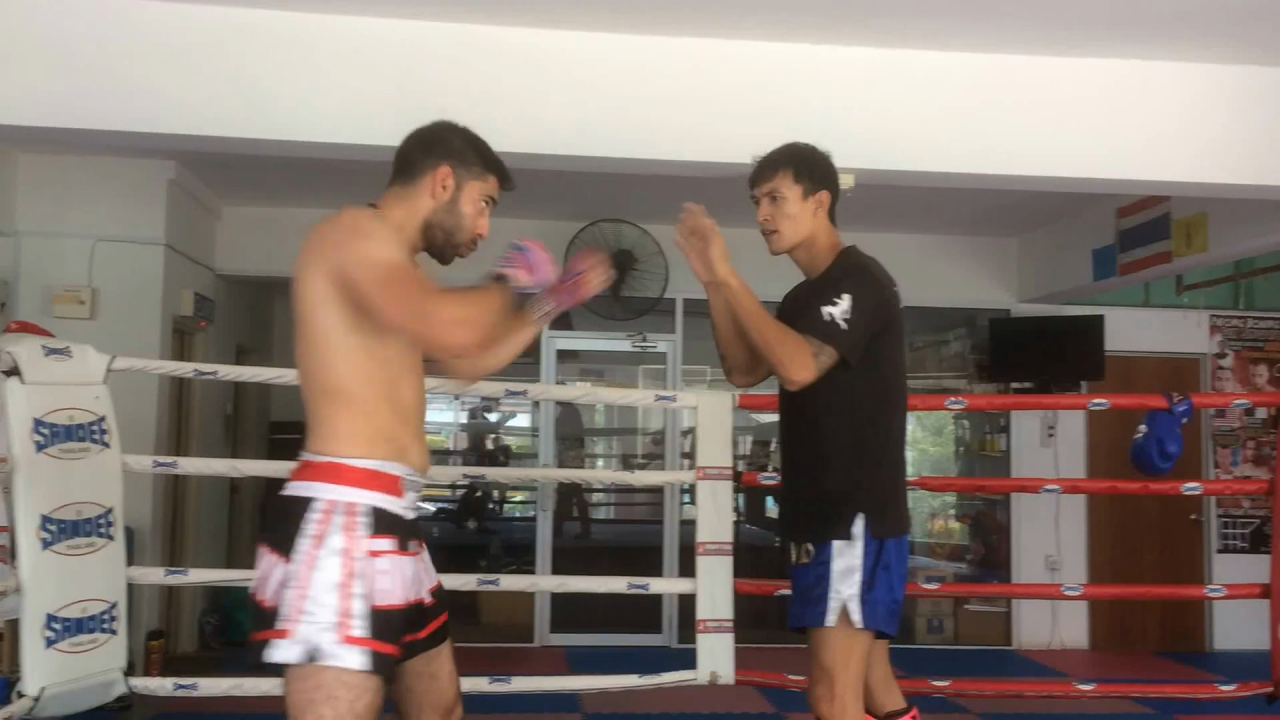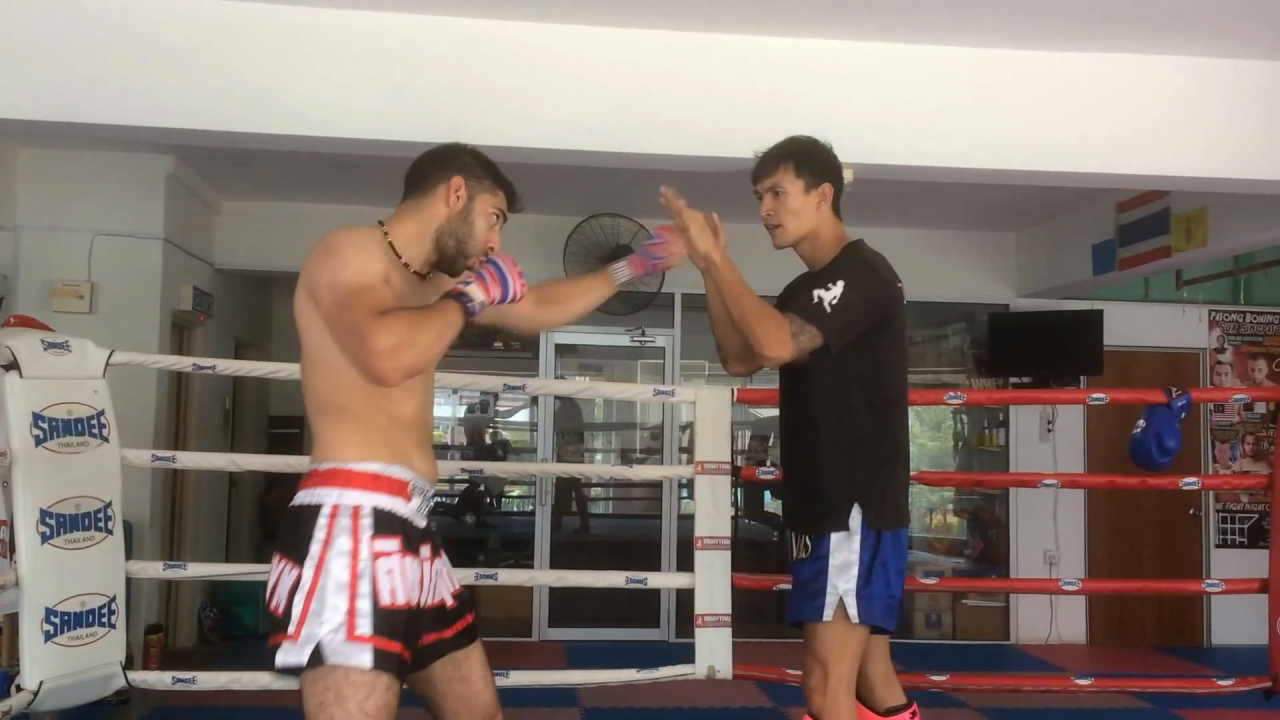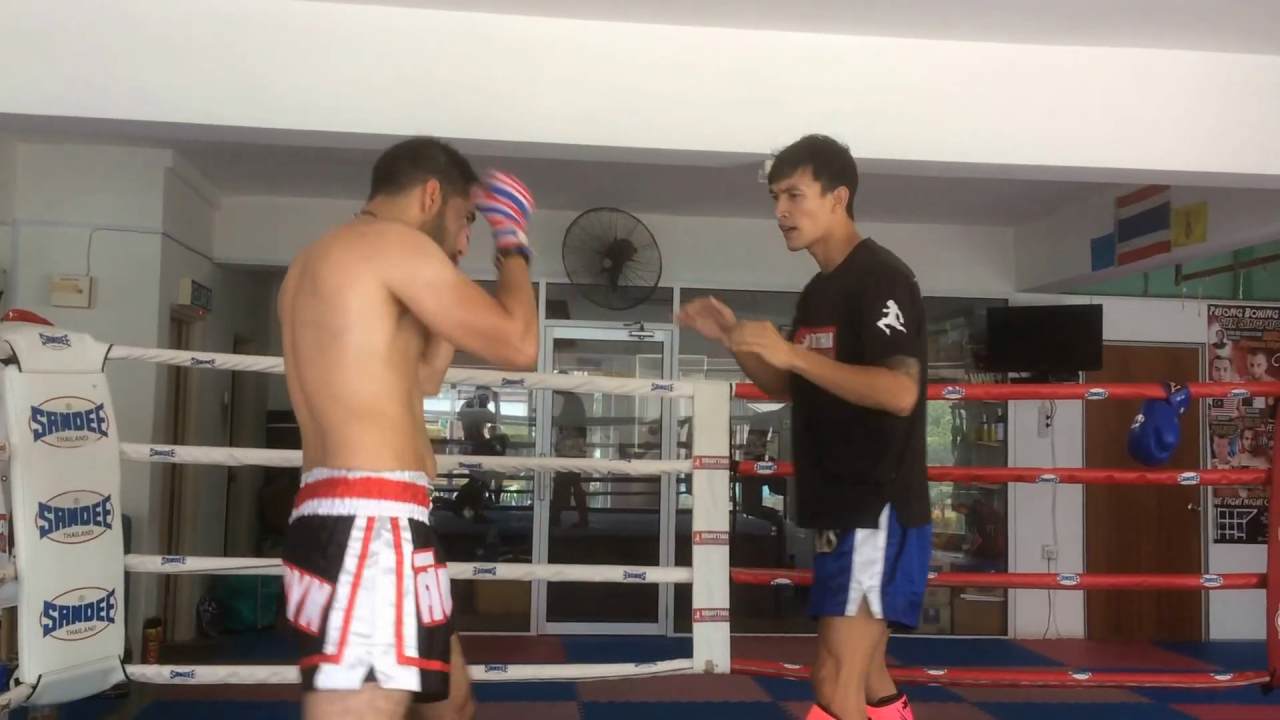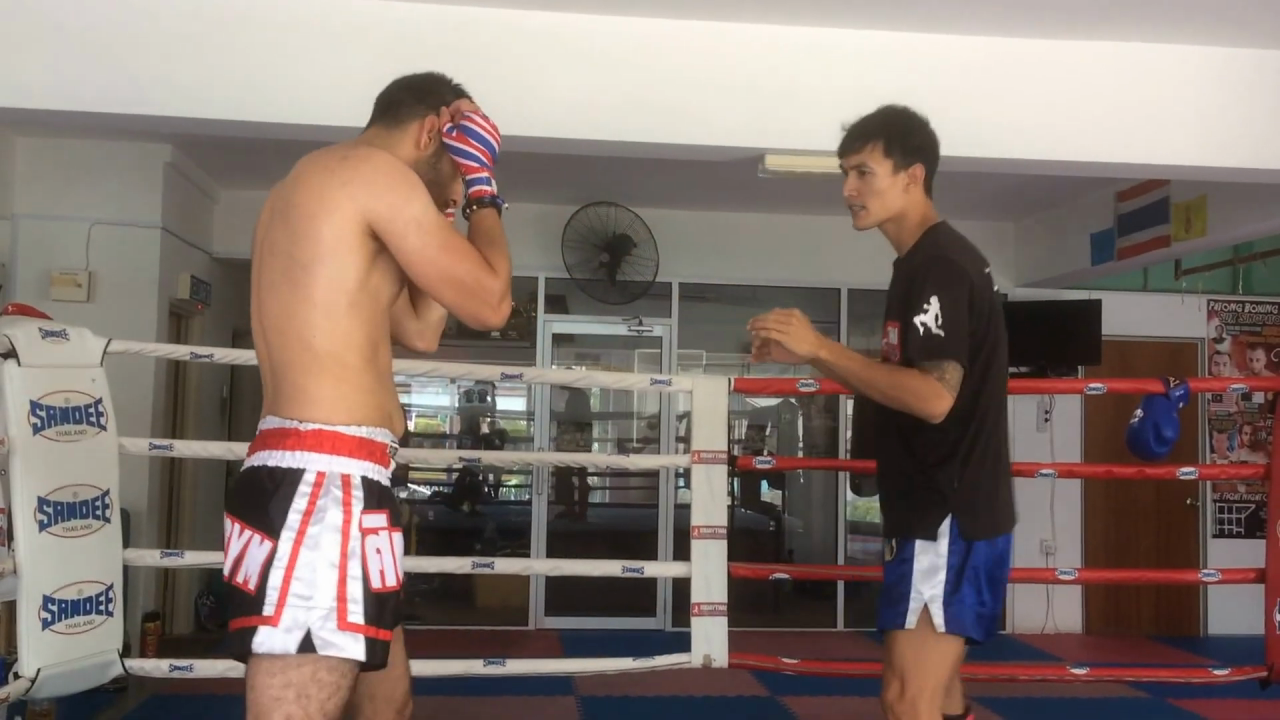
dt=0.5s
person 1, frame 1
left shoulder: (399, 264)
right shoulder: (354, 234)
left elbow: (469, 361)
right elbow: (452, 332)
left wrist: (548, 299)
right wrist: (516, 281)
left hip: (381, 523)
right hip: (341, 520)
person 1, frame 2
left shoulder: (428, 282)
right shoulder: (349, 250)
left elbow: (539, 310)
right elbow: (387, 356)
left wrist: (640, 261)
right wrist: (472, 298)
left hip: (403, 533)
right hip: (348, 521)
person 1, frame 3
left shoulder: (321, 261)
right shoulder: (391, 243)
right elbow: (516, 344)
left wrist: (443, 295)
right wrist: (511, 237)
left hip: (342, 523)
right hip: (370, 529)
person 1, frame 4
left shoulder: (317, 189)
right shoulder: (372, 170)
left elbow: (419, 329)
right elbow: (489, 302)
left wrist: (442, 214)
right wrist: (482, 186)
left hip: (326, 484)
right hip: (325, 485)
person 2, frame 1
left shoulder: (860, 280)
right shoulder: (804, 296)
left elbow: (797, 368)
right elbow: (744, 371)
left wrist: (729, 278)
right wrist: (712, 284)
left hip: (854, 514)
right hip: (831, 510)
person 2, frame 2
left shoulder: (861, 272)
right shoulder: (808, 288)
left elbow: (775, 345)
right elbow: (742, 360)
left wrist: (715, 258)
right wrist: (711, 265)
left hip: (854, 506)
right hip: (829, 503)
person 2, frame 3
left shoulder: (882, 277)
right shoulder: (818, 291)
left elbow: (899, 392)
right elbow: (781, 385)
left wrist: (792, 353)
right wrist: (728, 334)
left hip: (877, 506)
right hip: (842, 505)
person 2, frame 4
left shoulder: (938, 266)
right shoulder: (930, 261)
left elbow: (932, 398)
left wrist: (821, 349)
right wrist: (808, 355)
left hip: (947, 514)
right hip: (951, 509)
